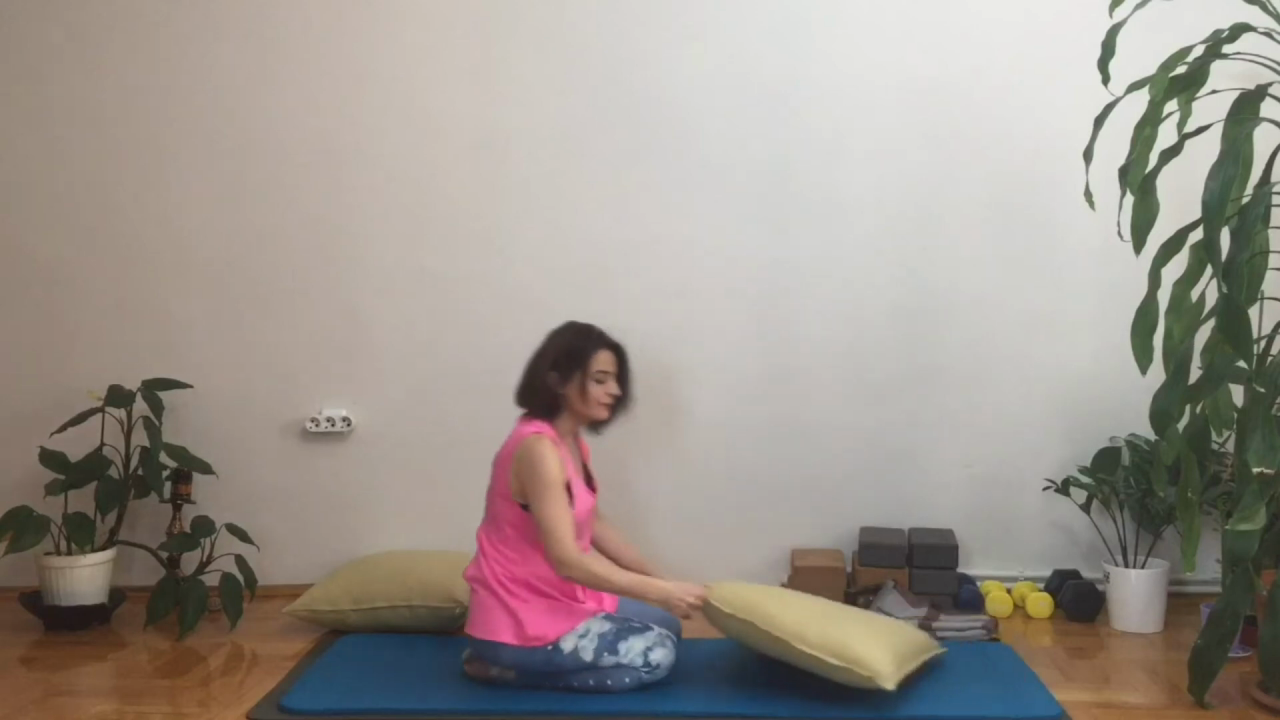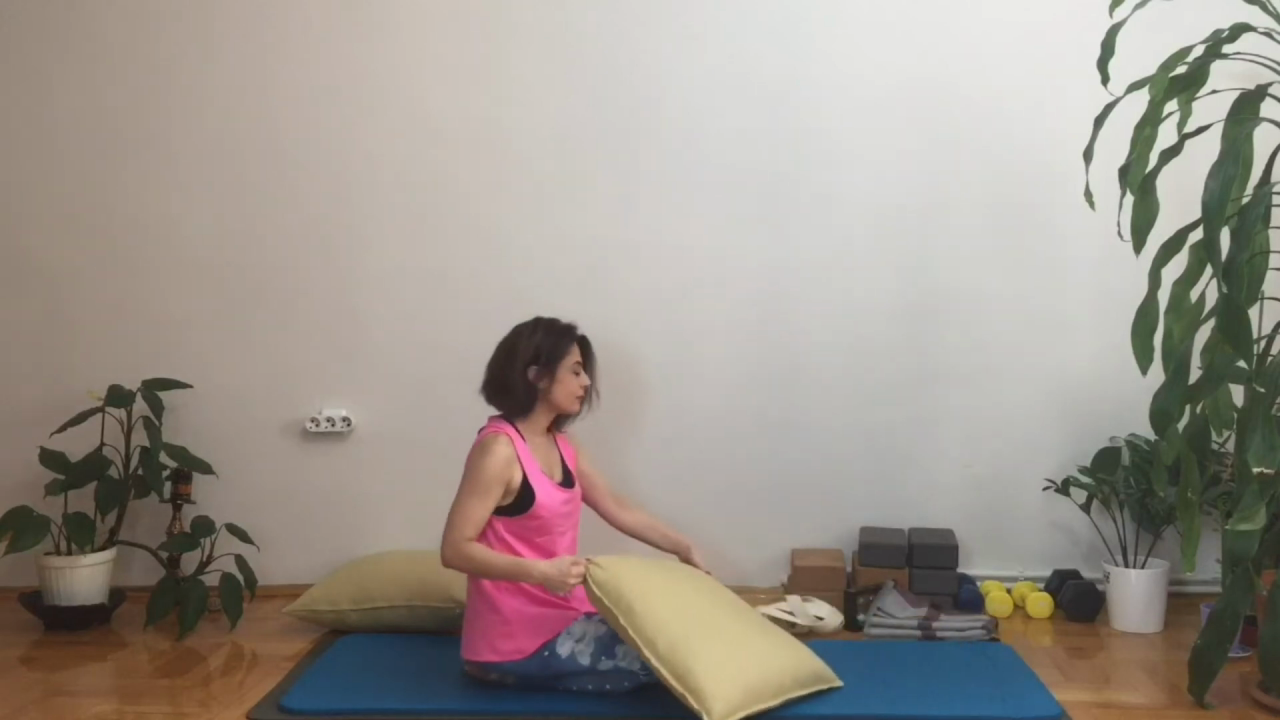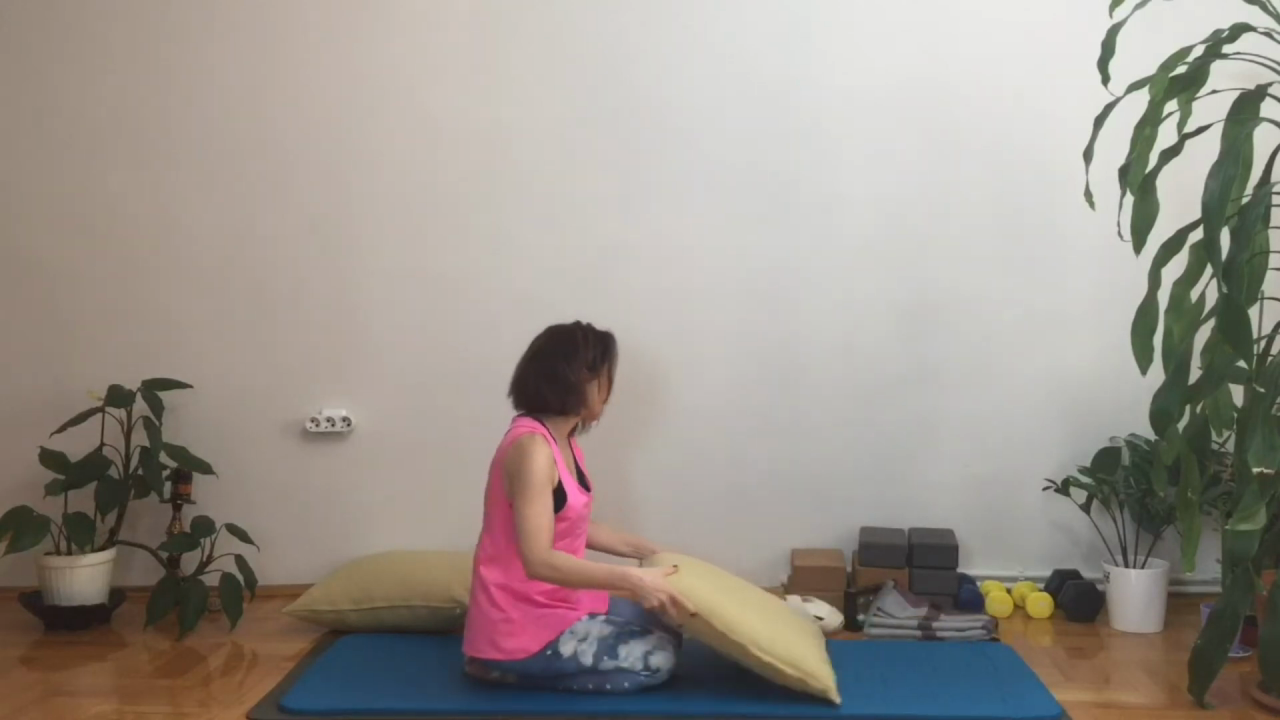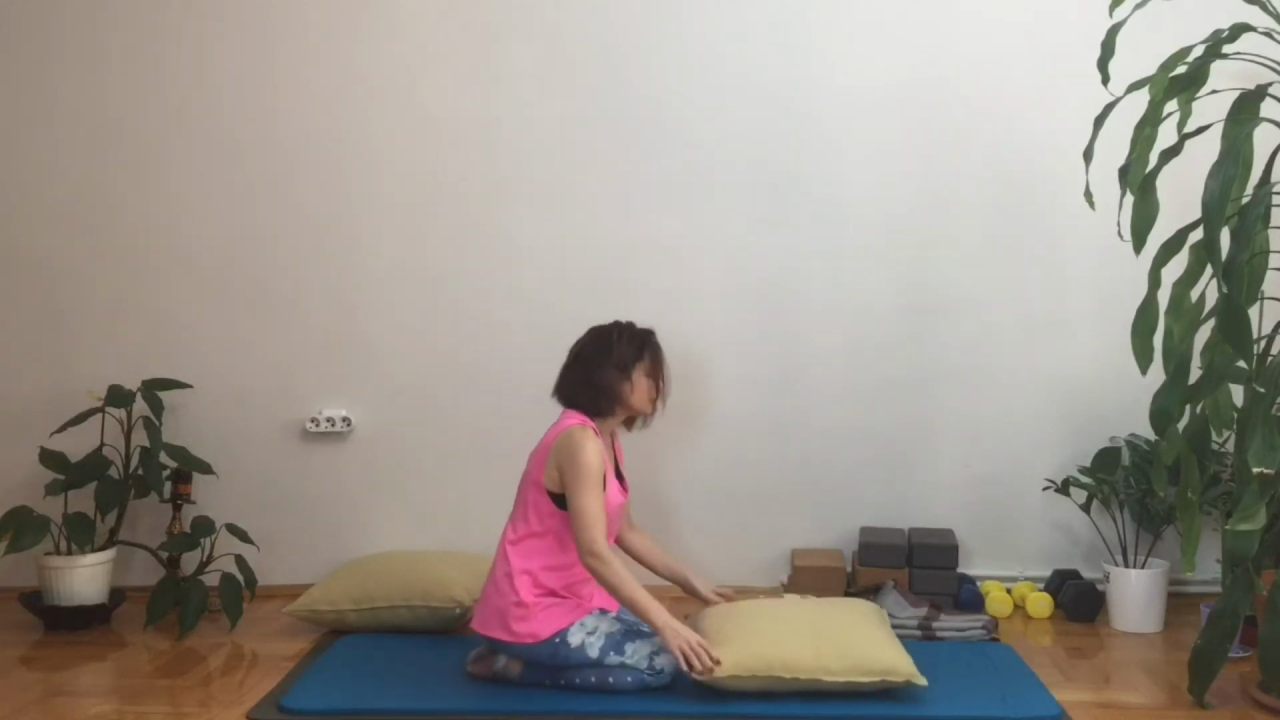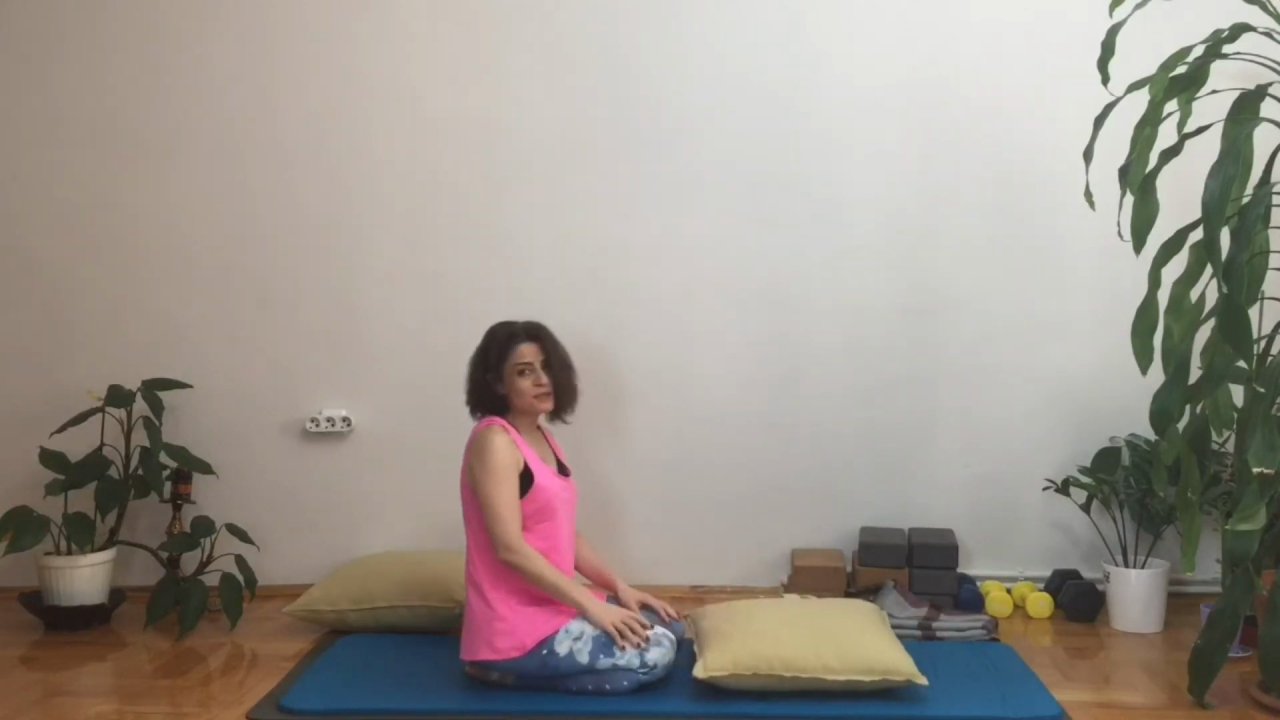
dt=0.7s
person 1, frame 1
left shoulder: (570, 441)
right shoulder: (538, 448)
left elbow: (593, 525)
right elbow: (569, 562)
left wrist: (658, 580)
right wrist: (661, 591)
left hip: (554, 598)
right hip: (516, 620)
left knee: (664, 625)
right knee: (655, 655)
right ankle: (510, 663)
person 1, frame 2
left shoulder: (560, 443)
right shoulder: (498, 449)
left elbow: (616, 508)
right elbow: (455, 548)
left wrist: (683, 548)
right wrist: (536, 571)
left hip: (556, 606)
right hip: (512, 631)
right knee: (649, 658)
left ankle: (540, 667)
right ankle: (510, 670)
person 1, frame 3
left shoulder: (563, 441)
right shoulder: (531, 447)
right elbow: (538, 560)
left wrist: (645, 551)
right wrist: (632, 579)
left hip: (556, 603)
right hip: (518, 628)
left knee: (660, 628)
right knee: (655, 657)
left ankle: (533, 664)
right ankle: (510, 668)
person 1, frame 4
left shoulder: (606, 437)
right shoulder: (581, 440)
left elbow: (625, 531)
right elbow: (595, 554)
left wrist: (693, 584)
right wrist: (667, 626)
left hip: (567, 596)
right hip: (530, 611)
left knee: (670, 638)
right knee: (658, 660)
left ankle: (523, 656)
right ankle: (514, 665)
person 1, frame 5
left shoulder: (541, 437)
right shoulder: (494, 440)
right elbow: (510, 547)
left wrist: (619, 587)
right wrist: (592, 605)
left hip: (550, 604)
right hip: (513, 625)
left knee: (668, 627)
right knee: (654, 652)
left ankle: (532, 661)
right ankle: (509, 668)
